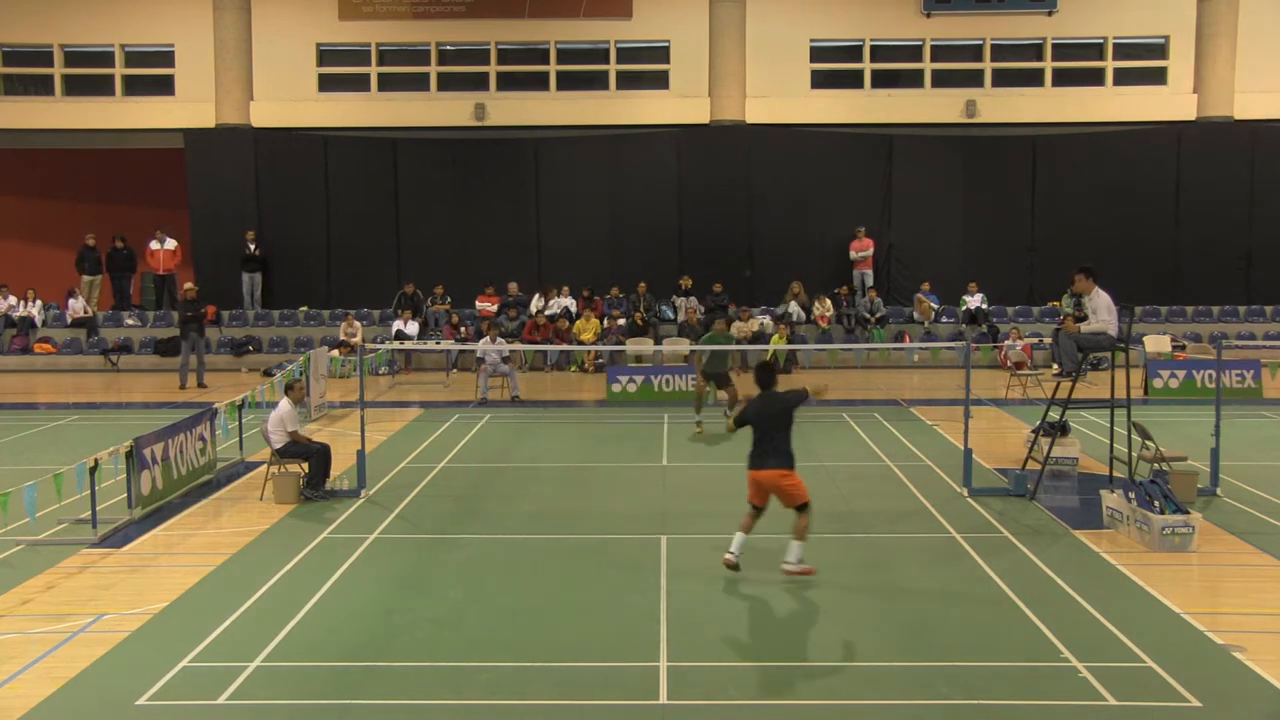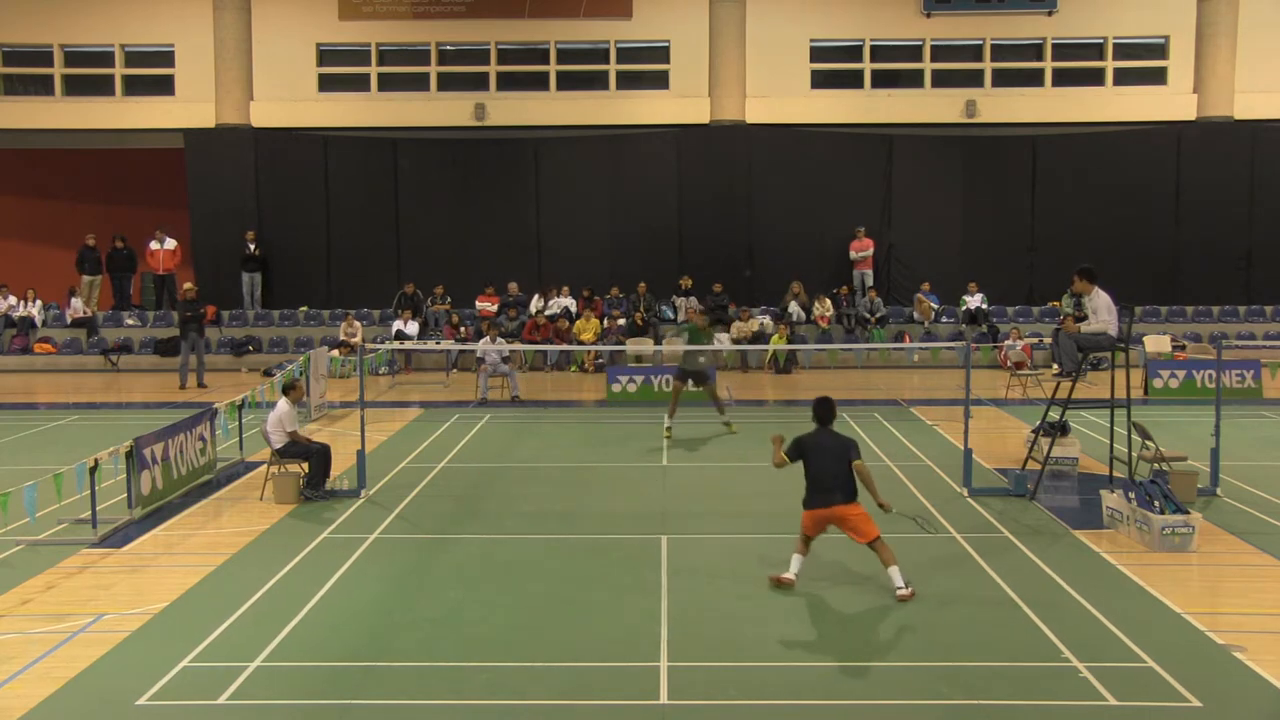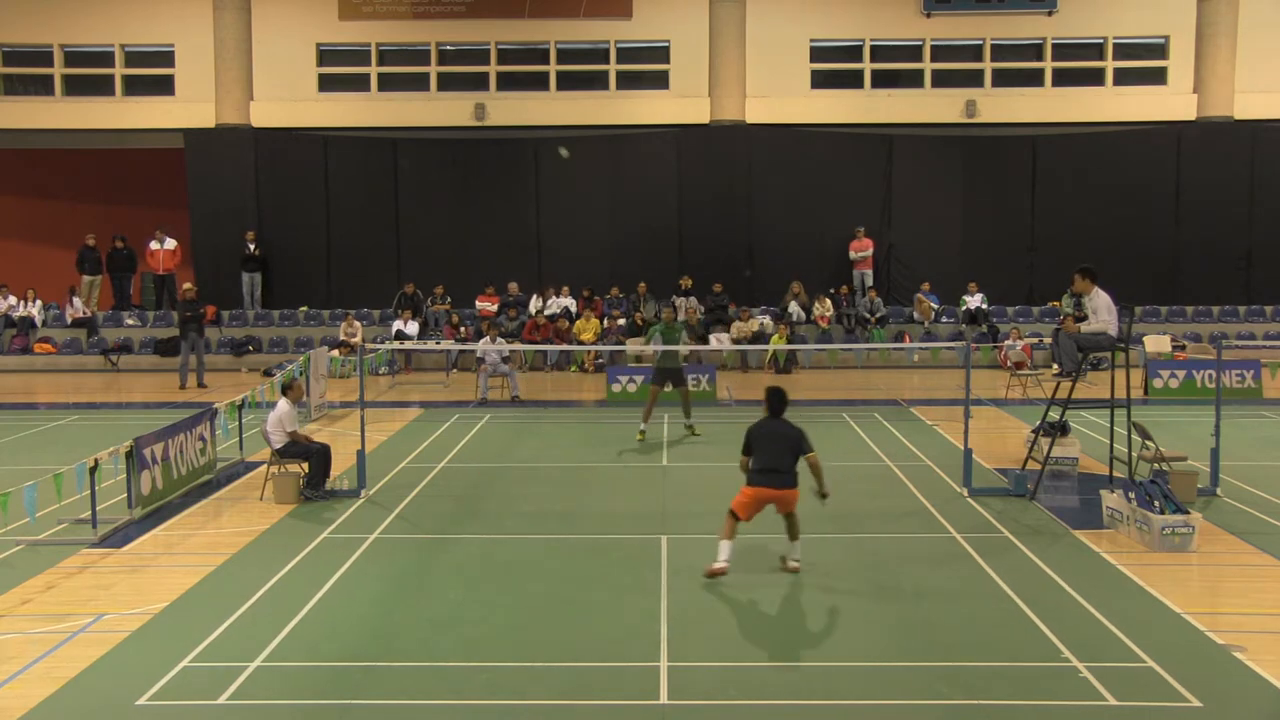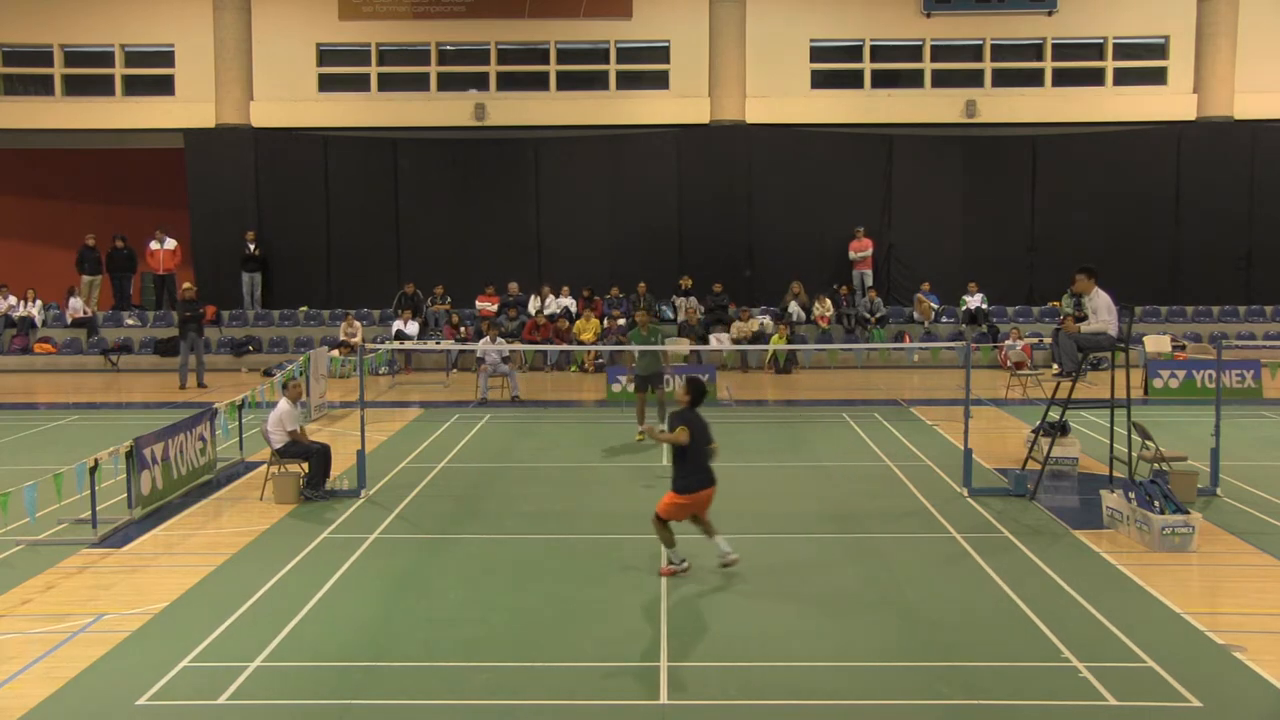
dt=0.3s
person 1, frame 1
left shoulder: (750, 407)
right shoulder: (788, 399)
left elbow: (730, 428)
right elbow: (815, 393)
right wrist: (816, 391)
left hip: (755, 469)
right hip: (780, 471)
left knee: (755, 512)
right knee: (804, 510)
left ankle: (733, 553)
right ankle: (791, 562)
person 1, frame 2
left shoulder: (802, 441)
right shoulder: (848, 443)
left elbow: (778, 463)
right elbow: (861, 469)
left wrist: (777, 444)
right wrist: (879, 499)
left hip: (814, 506)
right hip: (846, 505)
left knee: (805, 539)
right knee: (878, 544)
left ankle: (790, 574)
right ankle: (901, 588)
person 1, frame 3
left shoulder: (755, 429)
right shoulder: (797, 432)
left elbow: (743, 465)
right elbow: (814, 462)
right wrist: (822, 488)
left hip: (758, 487)
right hip: (788, 488)
left knee: (731, 518)
right knee: (789, 516)
left ankle: (722, 562)
right ankle: (793, 560)
person 1, frame 4
left shoulder: (678, 416)
right shoulder: (700, 422)
left elbow: (682, 439)
right elbow: (711, 451)
left wrist: (657, 435)
left hip: (685, 489)
right hip: (706, 484)
left knee: (659, 520)
right knee: (697, 517)
left ankle: (678, 562)
right ankle: (726, 553)
